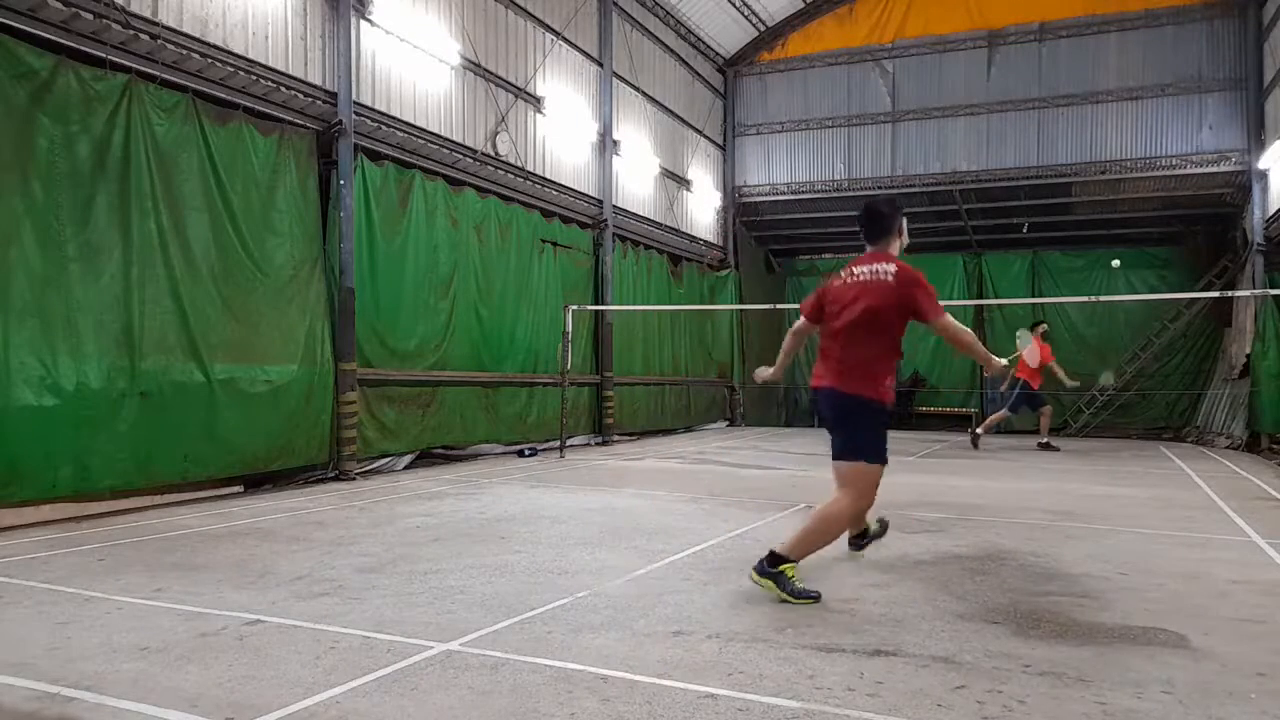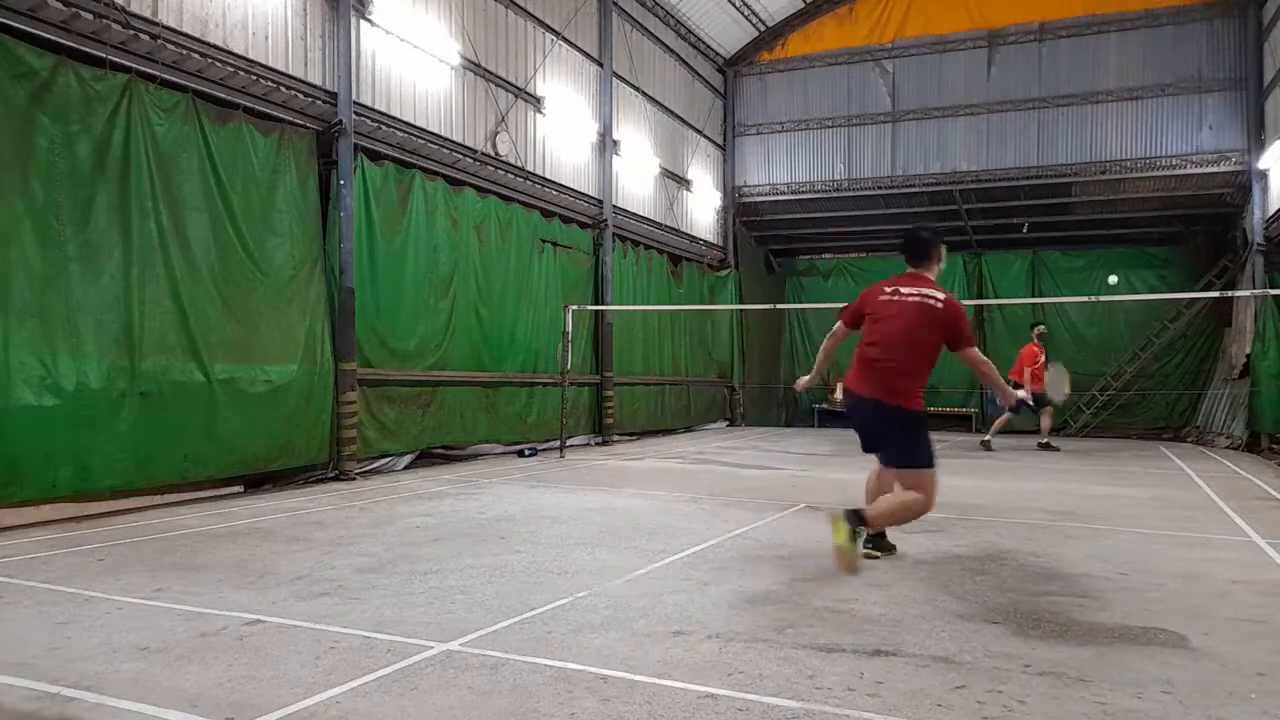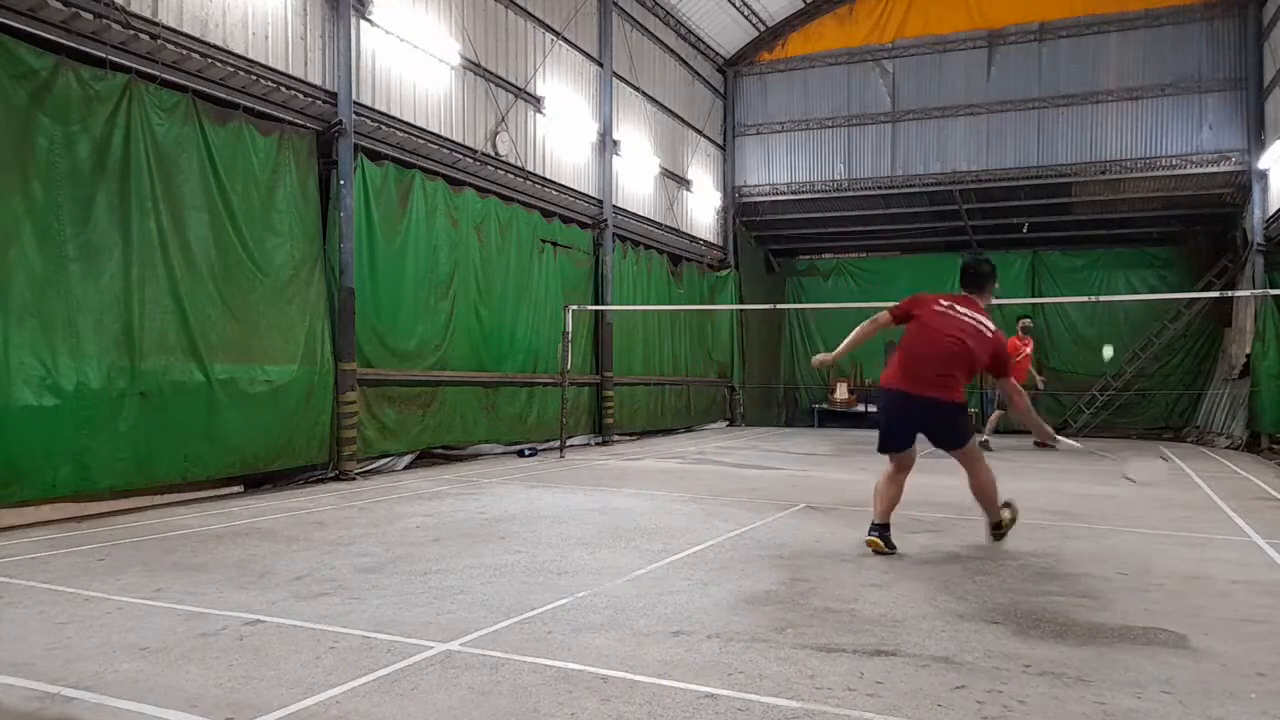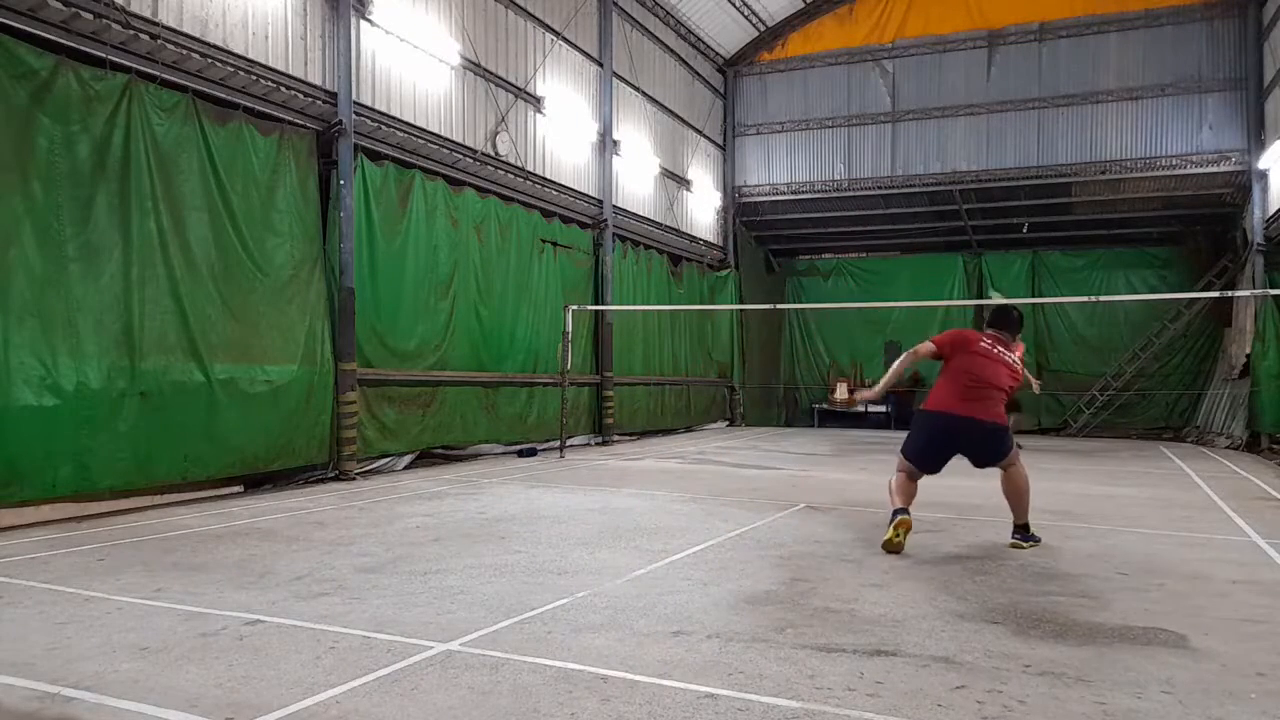
dt=0.2s
person 1, frame 1
left shoulder: (839, 278)
right shoulder: (905, 277)
left elbow: (799, 330)
right elbow: (951, 331)
left wrist: (777, 369)
right wrist: (990, 361)
left hip: (826, 390)
right hip: (862, 397)
right knee: (853, 499)
left ankle: (860, 532)
right ankle: (776, 563)
person 1, frame 2
left shoulder: (876, 293)
right shoulder: (947, 306)
left elbow: (836, 335)
right elbow: (976, 362)
left wrist: (813, 376)
right wrist: (1006, 392)
left hip: (857, 395)
right hip: (899, 404)
left knee: (888, 463)
right knee: (920, 497)
left ankle: (875, 536)
right ankle: (855, 522)
person 1, frame 3
left shoulder: (926, 302)
right shoulder: (992, 336)
left elbow: (875, 323)
right elbow: (1013, 391)
left wrist: (835, 356)
right wrist: (1038, 427)
left hip: (894, 394)
right hip: (942, 404)
left knee: (900, 466)
right knee: (974, 462)
left ankle: (879, 529)
right ankle: (997, 523)
person 1, frame 4
left shoulder: (961, 337)
right shoulder: (1015, 366)
left elbow: (915, 354)
left wrist: (880, 389)
left hip: (936, 418)
right hip: (986, 426)
left knee: (904, 474)
right knee: (1012, 464)
left ankle: (900, 513)
right ankle: (1022, 531)
